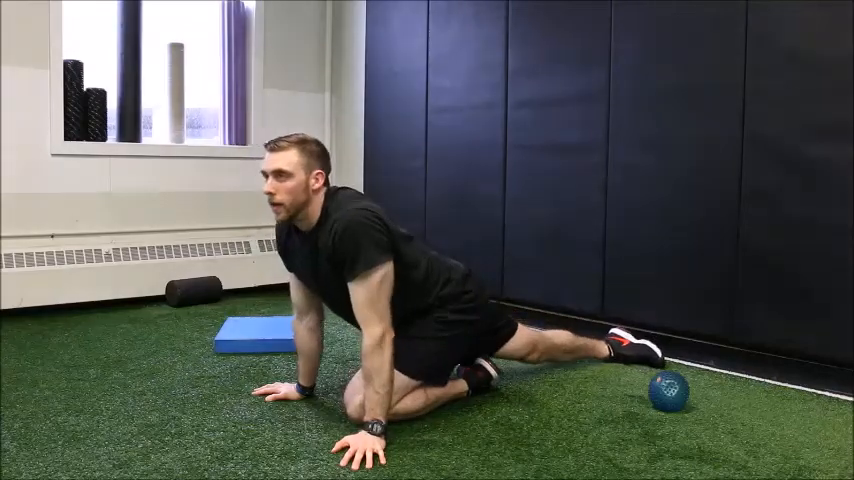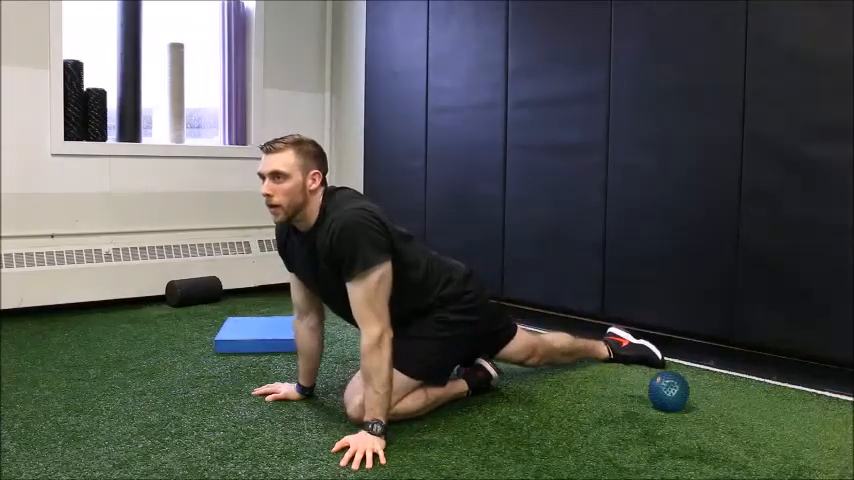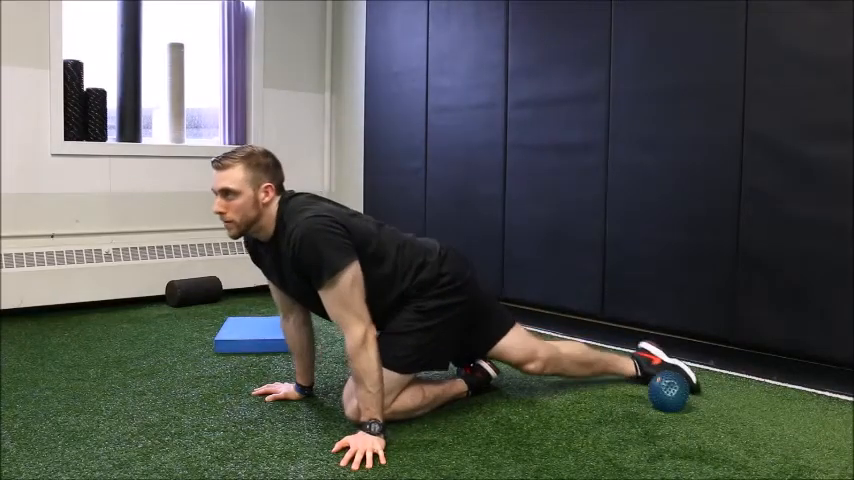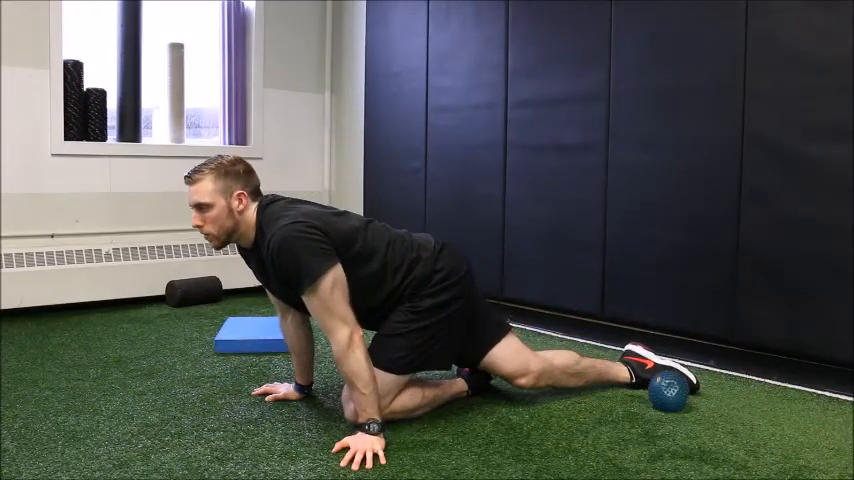
dt=0.7s
person 1, frame 1
left shoulder: (355, 225)
right shoulder: (289, 232)
left elbow: (378, 332)
right elbow: (306, 316)
left wrist: (373, 428)
right wrist: (303, 386)
left hip: (449, 306)
right hip: (419, 309)
left knee: (359, 404)
right knee: (534, 349)
left ankle: (470, 380)
right ankle: (610, 348)
person 1, frame 2
left shoulder: (353, 225)
right shoulder: (289, 233)
left elbow: (376, 332)
right elbow: (307, 316)
left wrist: (374, 428)
right wrist: (303, 385)
left hip: (449, 306)
right hip: (419, 308)
left knee: (359, 405)
right knee: (533, 352)
left ankle: (470, 380)
right ankle: (609, 348)
person 1, frame 3
left shoulder: (313, 232)
right shoulder: (260, 240)
left elbow: (358, 331)
right elbow: (293, 313)
left wrist: (371, 428)
right wrist: (301, 385)
left hip: (436, 287)
right hip: (435, 288)
left knee: (357, 406)
right knee: (534, 358)
left ankle: (469, 382)
right ankle: (639, 365)
person 1, frame 4
left shoulder: (292, 238)
right shoulder: (253, 241)
left elbow: (346, 335)
right elbow: (292, 313)
left wrist: (371, 428)
right wrist: (301, 384)
left hip: (433, 284)
right hip: (435, 280)
left knee: (358, 408)
right knee: (527, 372)
left ankle: (466, 383)
right ankle: (631, 369)
